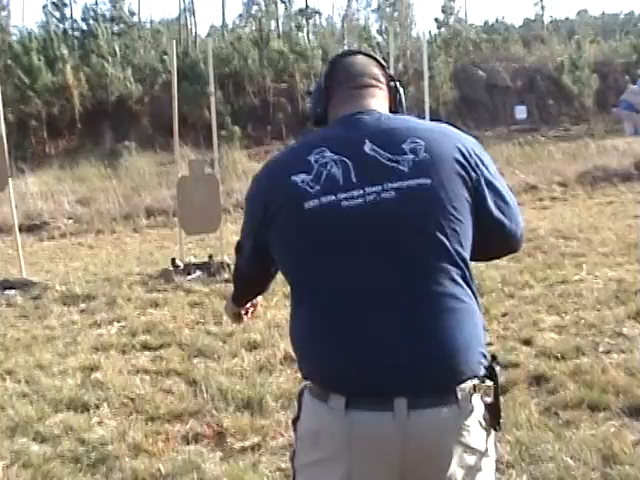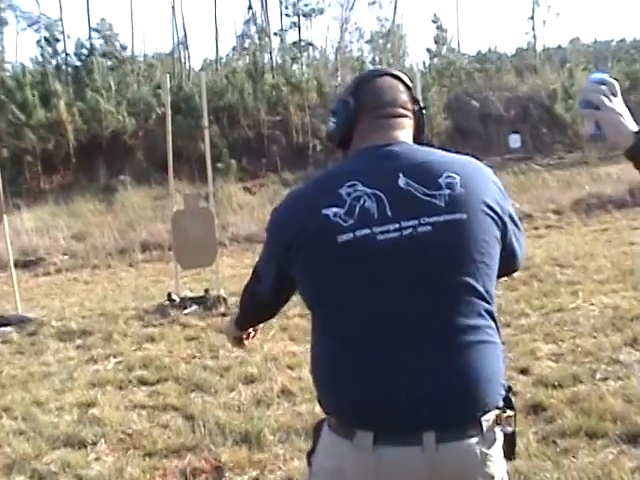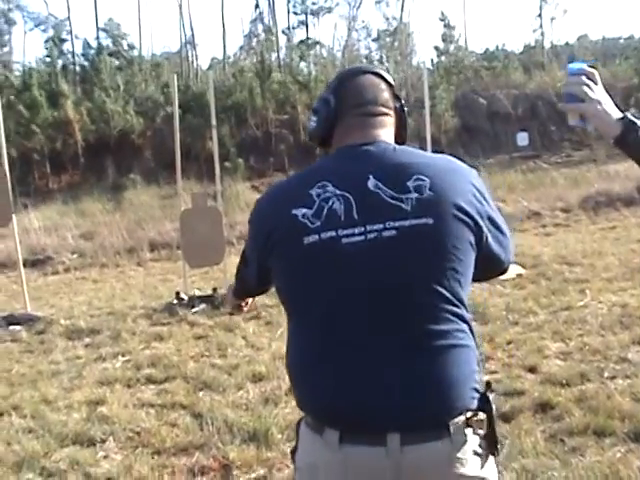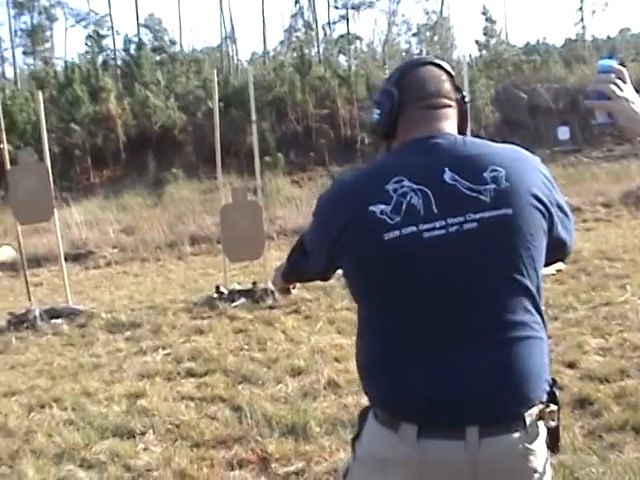
dt=0.4s
person 1, frame 1
left shoulder: (280, 176)
right shoulder: (453, 146)
left elbow: (253, 265)
right elbow: (508, 236)
left wrist: (239, 299)
left hip: (344, 420)
right hip: (450, 411)
person 1, frame 2
left shoulder: (302, 207)
right shoulder: (476, 180)
left elbow: (266, 291)
right elbow: (509, 259)
left wrist: (242, 322)
right hip: (469, 442)
person 1, frame 3
left shoulder: (281, 204)
right shoulder: (456, 179)
left elbow: (255, 274)
right elbow: (497, 259)
left wrist: (238, 293)
right hip: (445, 443)
person 1, frame 4
left shoulder: (349, 197)
right shoulder: (523, 170)
left elbow: (311, 260)
right elbow: (559, 244)
left wrist: (285, 274)
left hip: (404, 443)
right hip: (513, 436)
